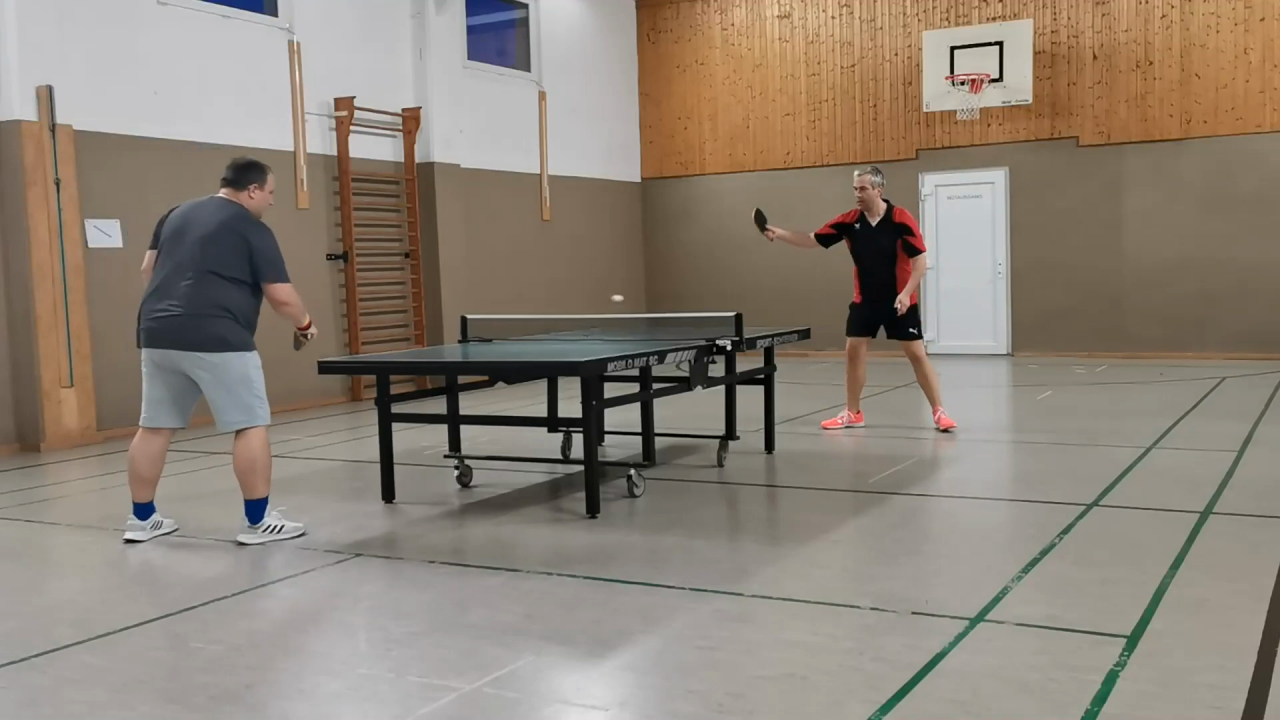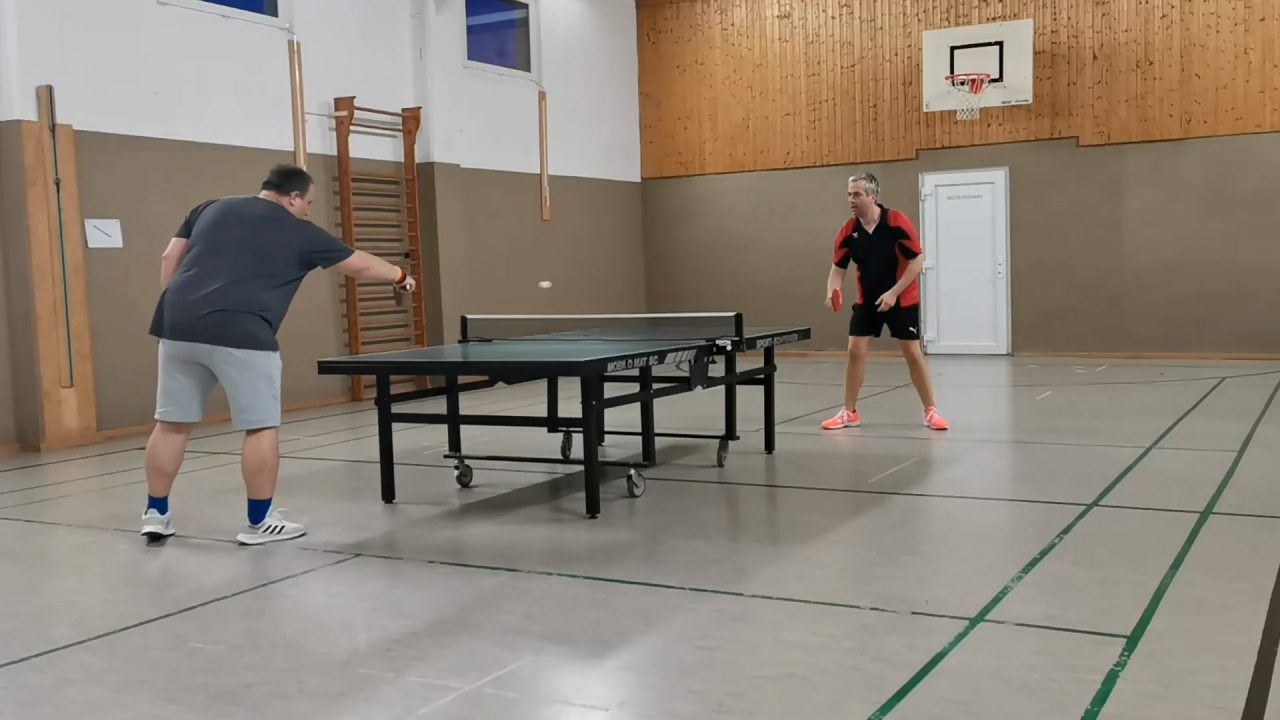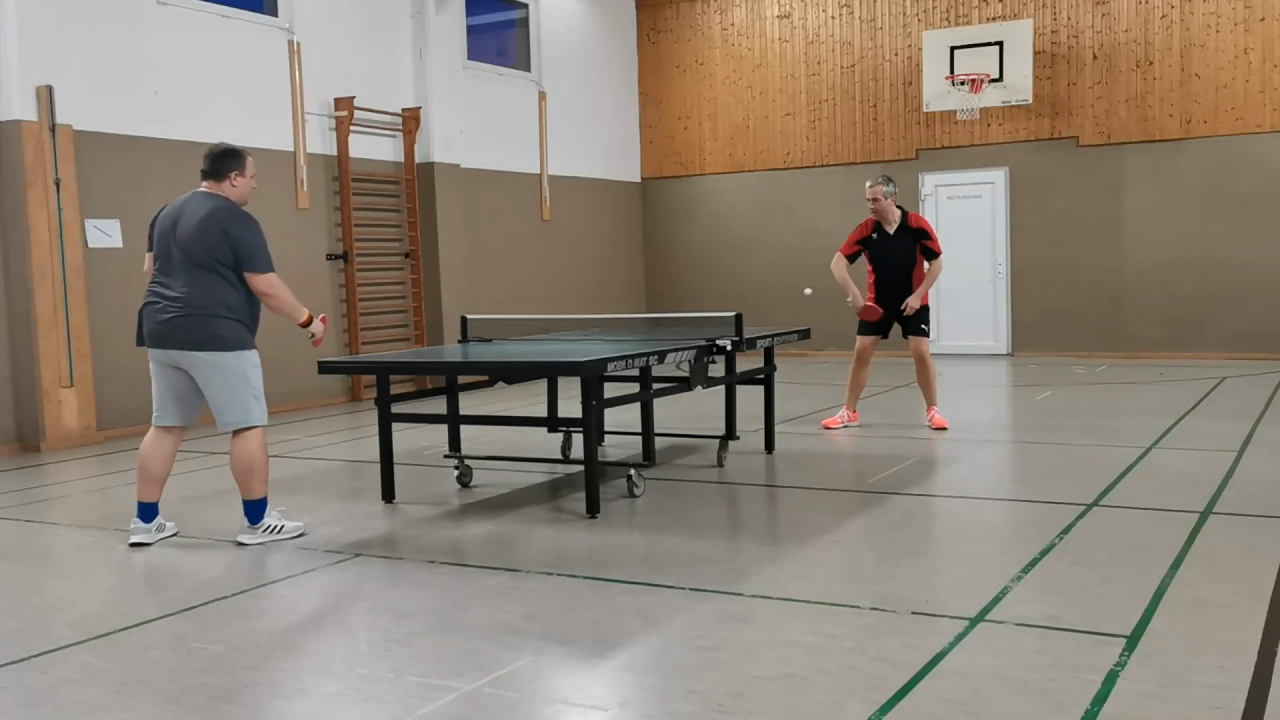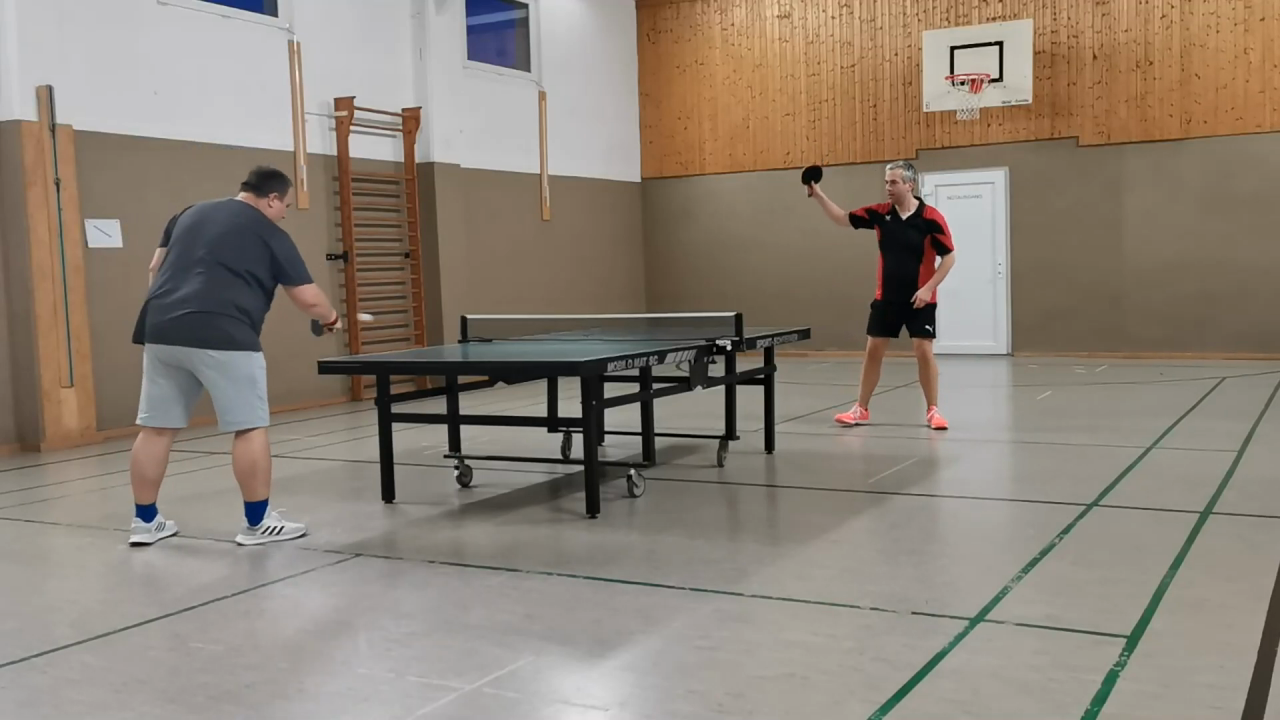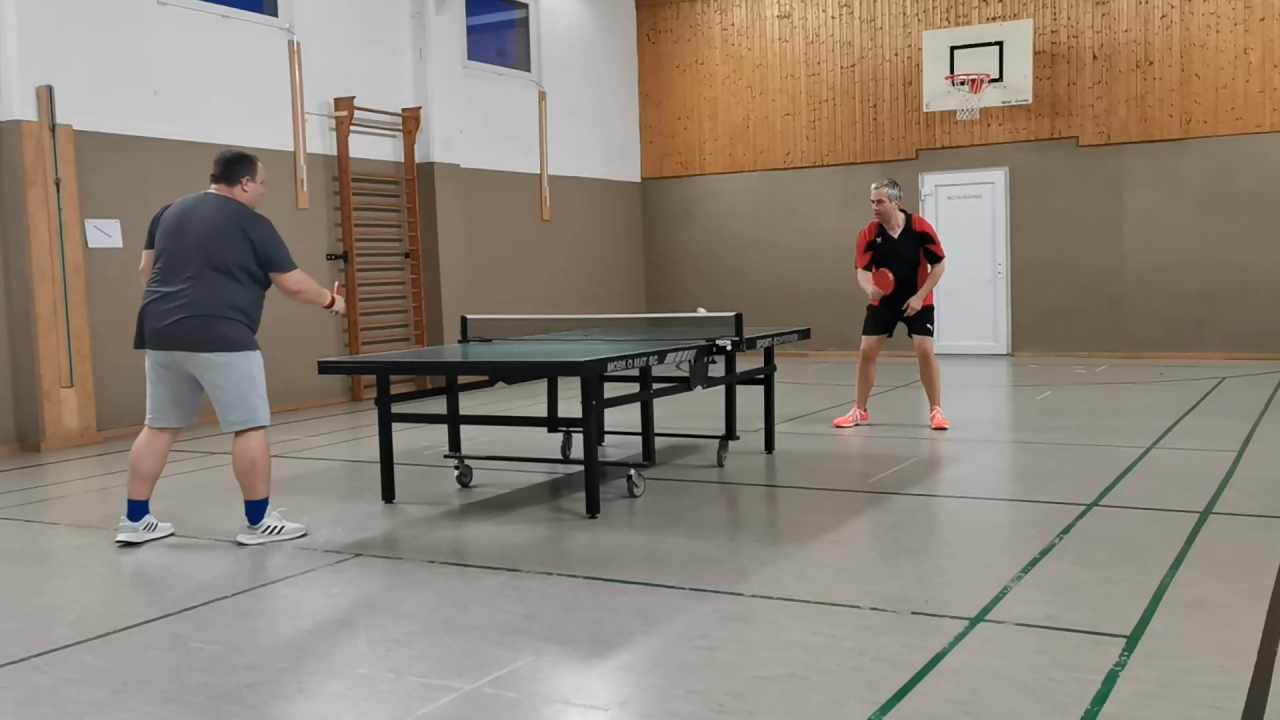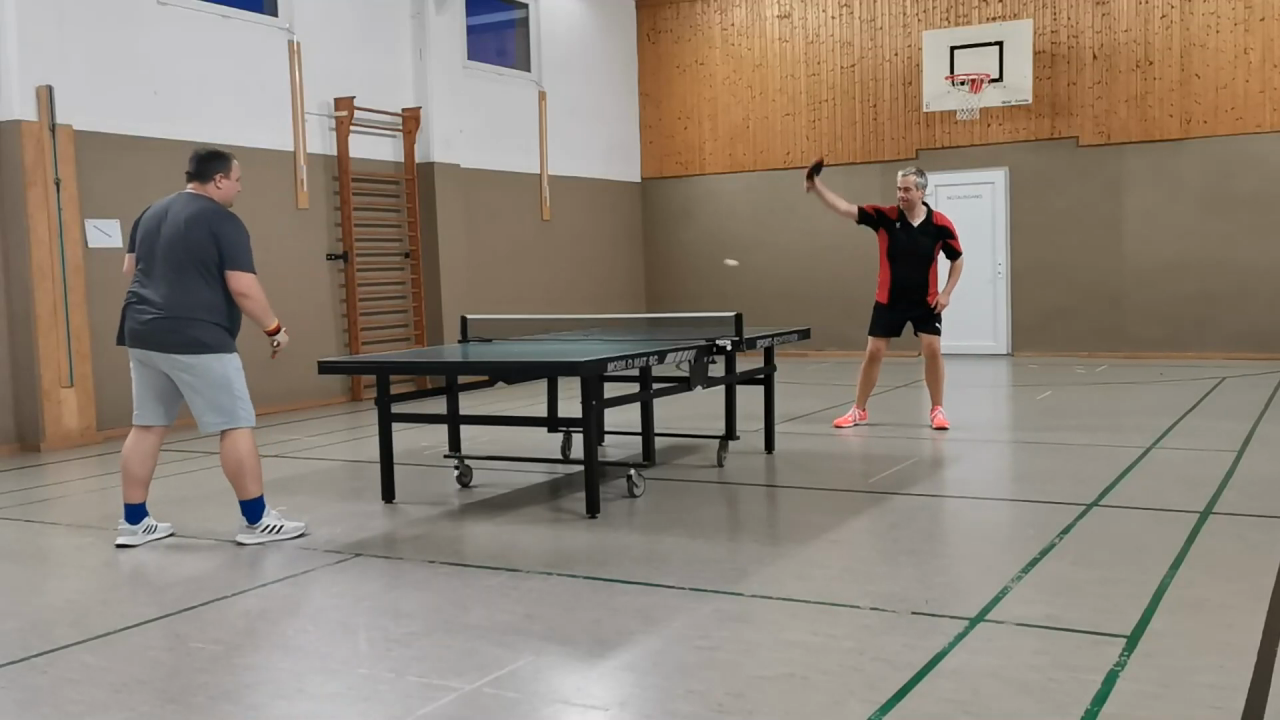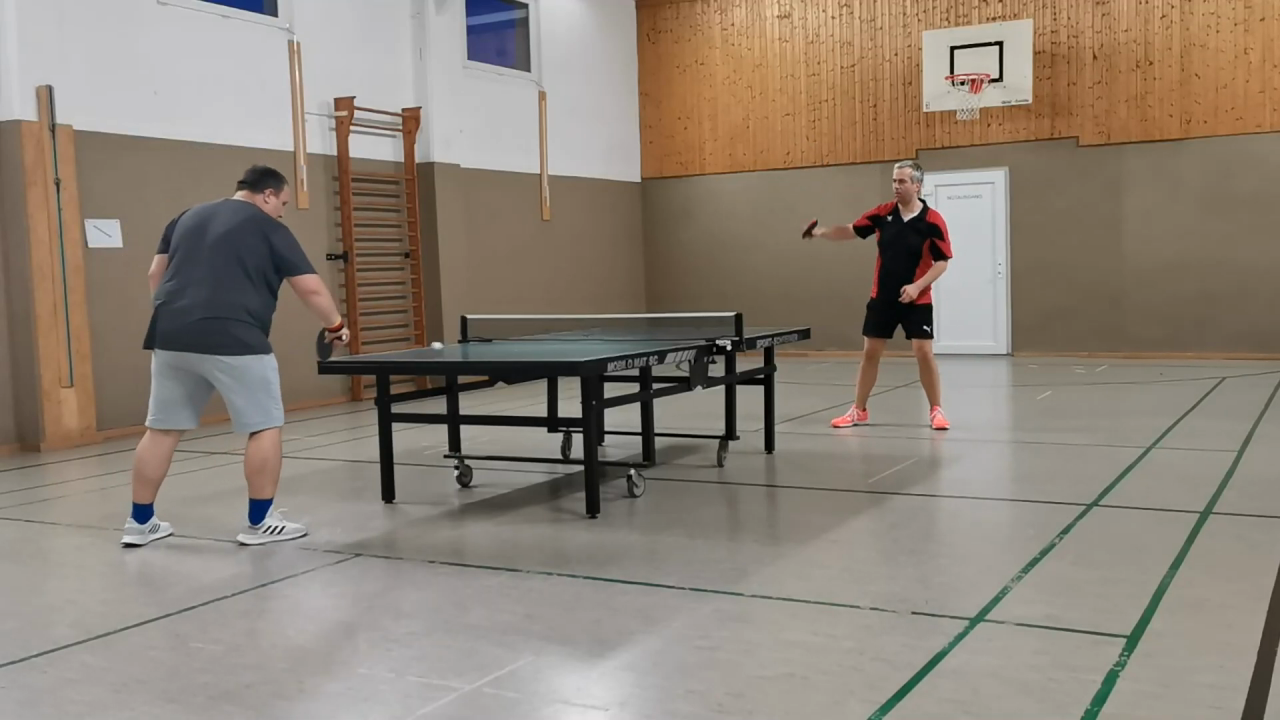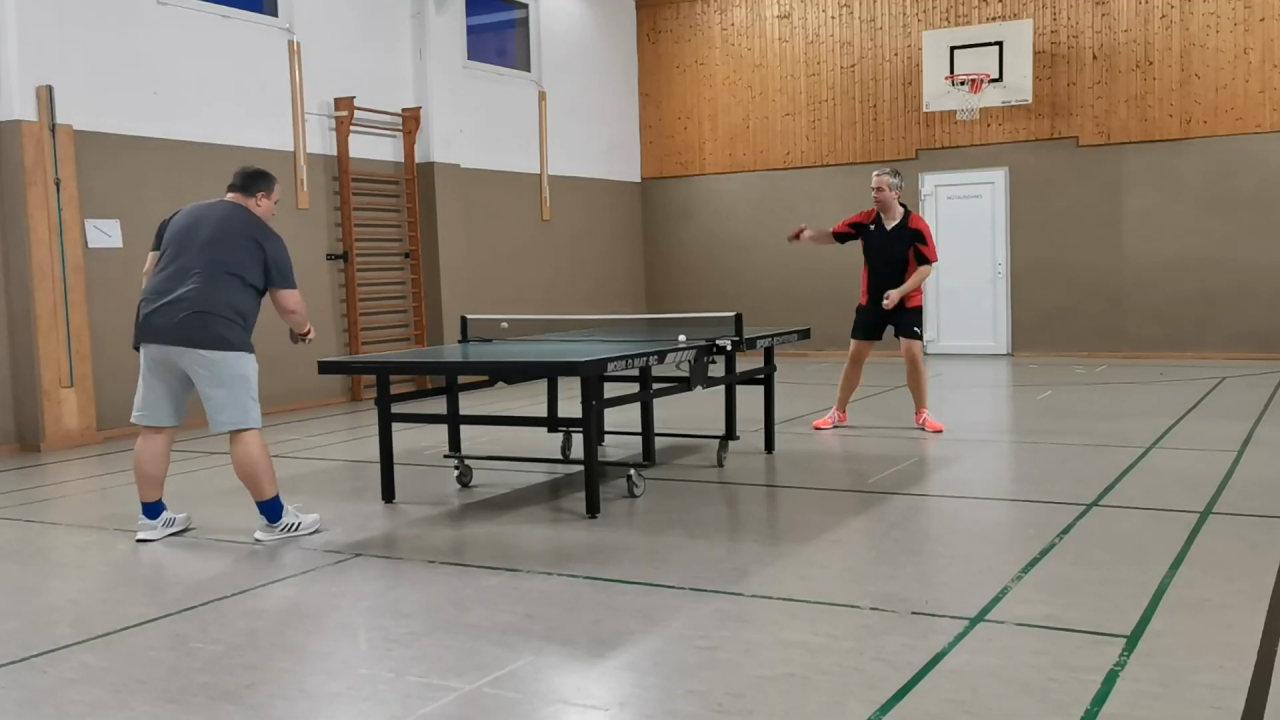
dt=0.5s
person 1, frame 1
left shoulder: (178, 214)
right shoulder: (252, 229)
left elbow: (149, 268)
right elbow: (282, 297)
right wrist: (305, 324)
left hip: (159, 335)
right hip: (217, 339)
left knee: (154, 427)
right knee: (251, 426)
left ankle: (141, 518)
right ankle: (258, 521)
person 1, frame 2
left shoulder: (210, 209)
right shoulder: (298, 232)
left elbow: (170, 258)
right elbow: (358, 264)
left wrist: (179, 309)
right wrist: (399, 275)
left hip: (180, 328)
right hip: (239, 335)
left knee: (172, 423)
right knee: (261, 427)
left ankle: (155, 514)
right ankle: (260, 521)
person 1, frame 3
left shoulder: (167, 213)
right shoulder: (237, 221)
left elbow: (150, 269)
right elbow: (265, 287)
right wrist: (308, 319)
left hip: (162, 334)
right hip: (216, 338)
left knee: (165, 426)
right knee: (247, 426)
left ankle: (145, 521)
right ankle: (257, 521)
person 1, frame 4
left shoulder: (189, 214)
right shoulder: (270, 235)
left elbow: (156, 268)
right elbow: (309, 297)
right wrist: (332, 317)
left hip: (162, 333)
right hip: (221, 338)
left knee: (156, 428)
right knee: (250, 427)
left ankle: (144, 520)
right ankle: (258, 522)
person 1, frame 5
left shoulder: (169, 213)
right shoulder: (252, 225)
left elbow: (145, 269)
right elbow: (293, 284)
right wrist: (331, 299)
left hip: (162, 337)
right hip: (220, 338)
left knee: (159, 427)
right knee: (250, 427)
left ankle: (135, 520)
right ankle: (258, 521)
person 1, frame 6
left shoulder: (151, 214)
right shoulder: (223, 222)
left elbow: (130, 270)
right elbow: (244, 289)
right wrist: (274, 328)
left hip: (144, 336)
right hip: (199, 340)
left knee: (146, 427)
right knee: (236, 426)
left ankle: (134, 522)
right ankle: (257, 521)
person 1, frame 7
left shoulder: (187, 218)
right shoulder: (270, 231)
left elbow: (156, 274)
right elbow: (311, 287)
right wrist: (336, 324)
left hip: (172, 339)
right hip: (234, 343)
left knee: (162, 428)
right knee: (265, 426)
left ankle: (140, 522)
right ankle: (260, 521)
person 1, frame 8
left shoulder: (180, 217)
right shoulder: (262, 236)
left elbow: (150, 271)
right elbow: (289, 303)
right wrist: (305, 329)
left hip: (158, 334)
right hip: (214, 339)
left knee: (156, 427)
right knee: (243, 429)
left ankle: (151, 517)
right ankle: (276, 519)
person 2, frame 1
left shoulder: (902, 219)
right shoulder: (849, 221)
left elbow: (920, 260)
right elbow: (812, 240)
left wrist: (906, 292)
right wrist: (779, 234)
left hip: (900, 301)
right hip: (864, 300)
left knee: (916, 353)
right knee: (854, 352)
left ankle: (939, 411)
right ankle: (853, 413)
person 2, frame 2
left shoulder: (897, 222)
right shoulder: (847, 231)
left elbow: (916, 262)
right elbow: (838, 268)
left wrist: (893, 293)
right wrist: (832, 292)
left hip: (901, 300)
right hip: (865, 301)
left knee: (912, 354)
right knee: (855, 352)
left ankle: (930, 411)
right ankle: (849, 412)
person 2, frame 3
left shoulder: (918, 225)
right shoulder: (865, 230)
left elbow: (936, 263)
right elbow: (838, 262)
left wrist: (918, 295)
right wrist: (853, 292)
left hip: (913, 300)
right hip: (876, 302)
left knee: (921, 353)
right knee: (862, 352)
left ankle: (933, 411)
right ankle: (849, 412)
person 2, frame 4
left shoulder: (931, 217)
right shoulder: (880, 213)
left elbow: (949, 257)
right elbow: (842, 218)
left wrist: (928, 288)
right wrist: (818, 194)
left hip: (919, 299)
right hip: (886, 298)
left knee: (924, 352)
right knee: (873, 352)
left ankle: (932, 411)
right ankle: (861, 409)
person 2, frame 5
left shoulder: (921, 228)
right shoulder: (868, 234)
left elbow: (939, 265)
right elbow: (863, 273)
left wrist: (919, 297)
right wrist: (870, 288)
left hip: (918, 301)
right hip: (882, 303)
left knee: (925, 351)
right knee: (867, 353)
left ankle: (935, 411)
right ankle: (860, 410)
person 2, frame 6
left shoulder: (941, 224)
right shoulder: (886, 217)
left elbow: (957, 259)
right elbow: (846, 208)
left wrist: (946, 292)
right wrist: (819, 190)
left hip: (926, 301)
right hip: (889, 301)
left knee: (932, 351)
right knee: (873, 354)
left ankle: (937, 410)
right ankle: (858, 411)
person 2, frame 7
left shoulder: (933, 221)
right shoulder: (883, 213)
left elbow: (942, 262)
right elbow: (850, 231)
left wrist: (918, 286)
right wrist: (822, 231)
left hip: (916, 301)
right hip: (881, 298)
left knee: (924, 353)
right knee: (870, 353)
left ankle: (936, 411)
right ankle: (859, 410)
person 2, frame 8
left shoulder: (916, 226)
right shoulder: (865, 220)
left elbow: (926, 266)
right elbow: (831, 236)
left wrist: (900, 291)
right wrist: (809, 234)
left hip: (907, 302)
right hip: (870, 302)
left knee: (913, 354)
right knee: (855, 355)
left ankle: (922, 413)
right ankle: (839, 411)
